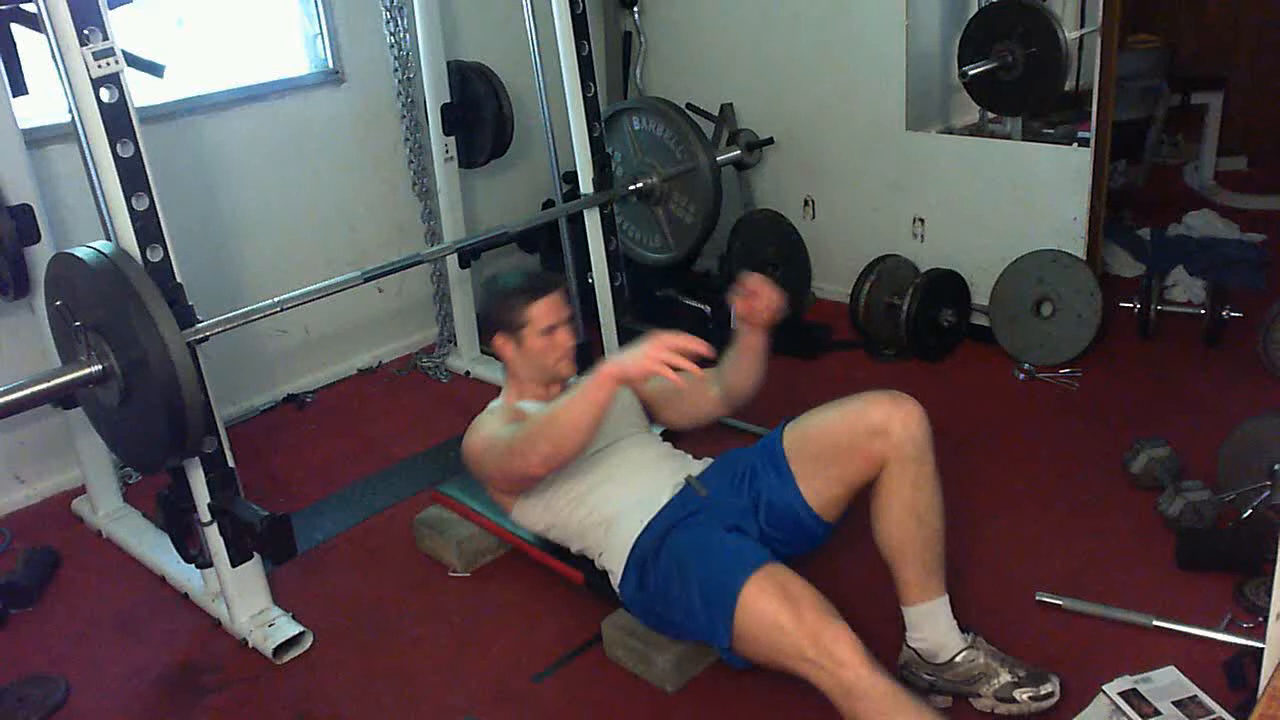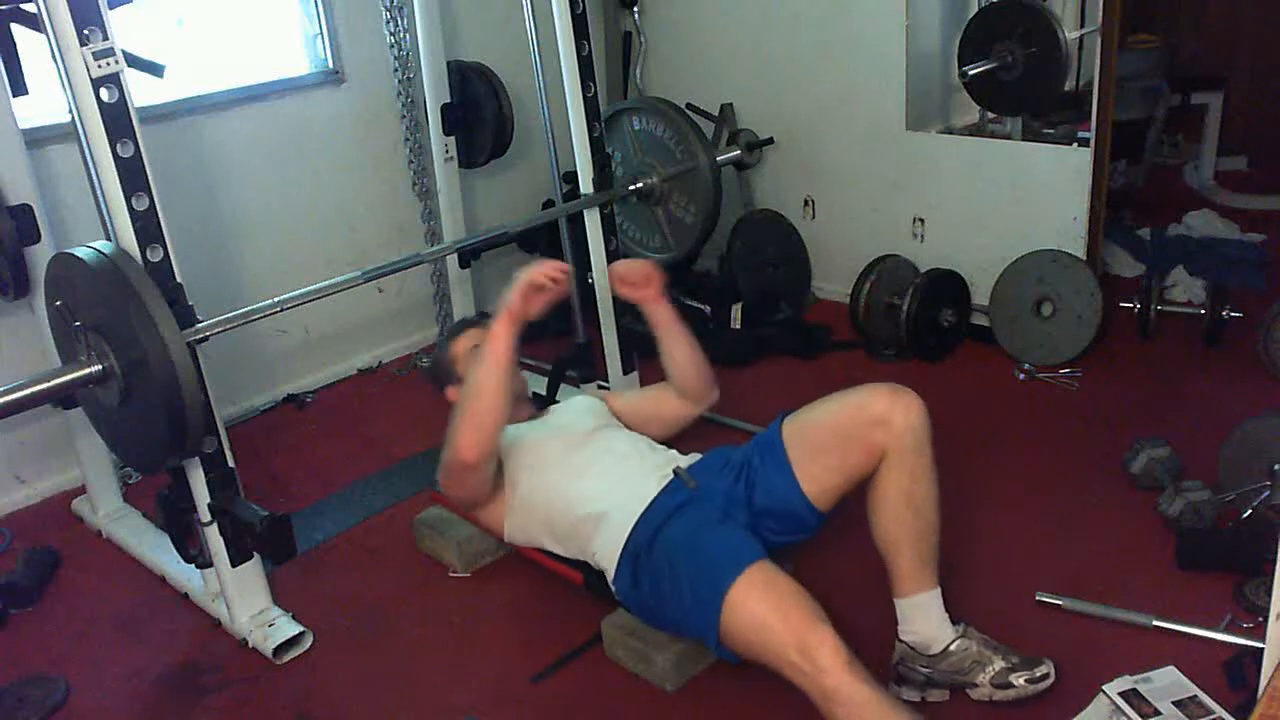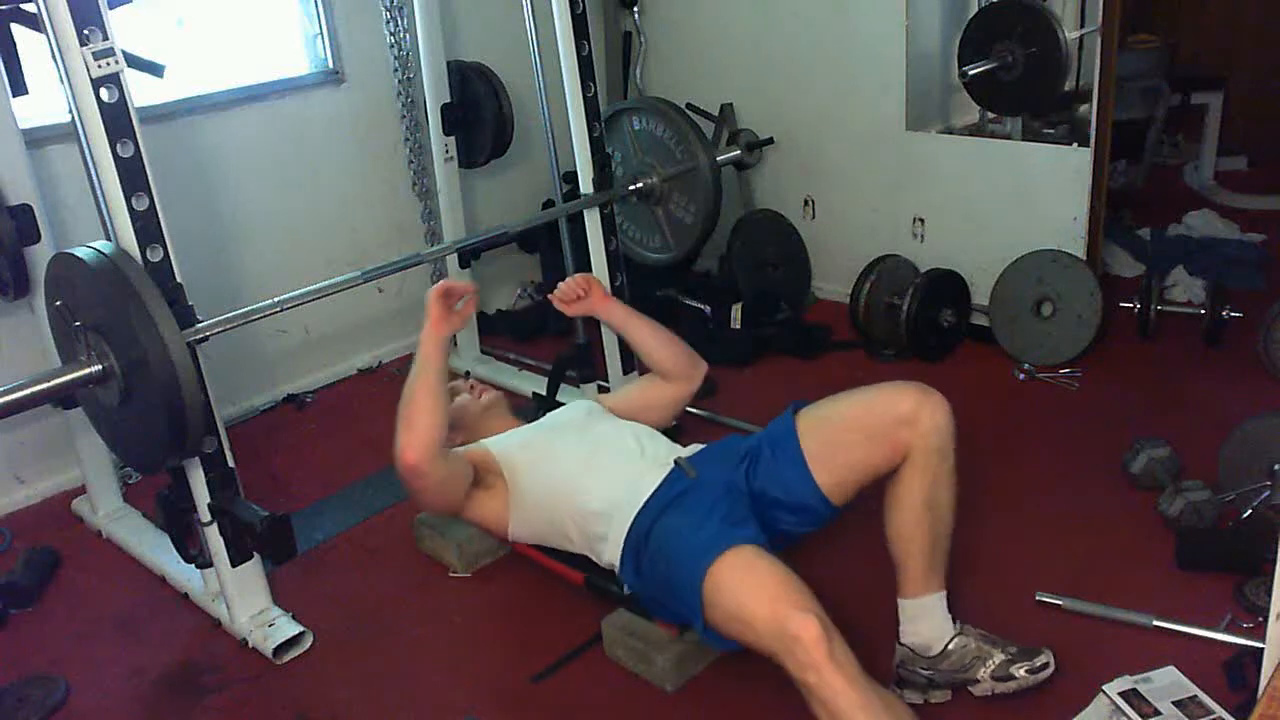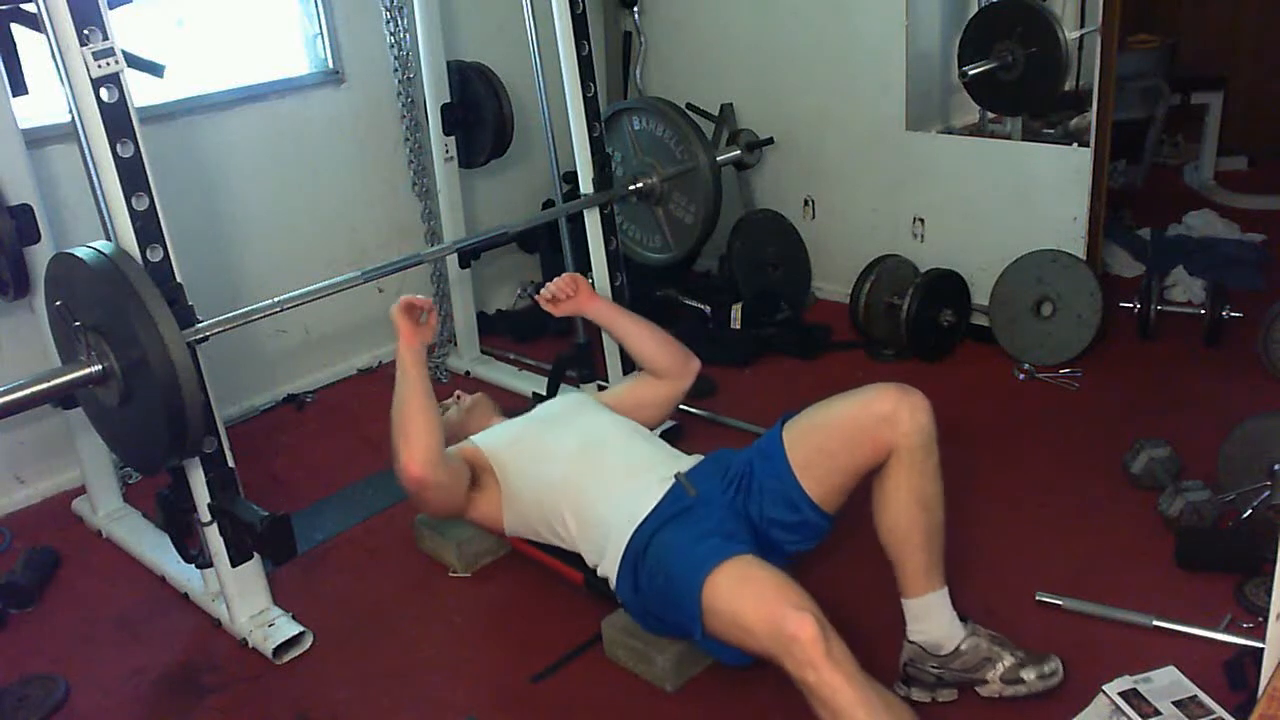
dt=0.3s
person 1, frame 1
left shoulder: (595, 389)
right shoulder: (488, 438)
left elbow: (719, 396)
right elbow: (534, 458)
left wrist: (753, 328)
right wrist: (614, 370)
left hip: (722, 486)
right hip: (659, 544)
left knee: (895, 418)
right knee: (836, 654)
left ankle: (937, 652)
person 1, frame 2
left shoulder: (579, 407)
right shoulder: (469, 472)
left elbow: (695, 396)
right elbow: (467, 453)
left wrist: (656, 305)
right wrist: (507, 319)
left hip: (716, 480)
right hip: (652, 539)
left knee: (892, 410)
right knee: (820, 655)
left ankle: (929, 645)
person 1, frame 3
left shoulder: (579, 411)
right shoulder: (476, 471)
left elbow: (686, 376)
right elbow: (415, 458)
left wrist: (604, 308)
right wrist: (435, 336)
left hip: (725, 469)
right hip: (657, 527)
left knee: (918, 412)
right knee: (807, 638)
left ankle: (929, 648)
person 1, frame 4
left shoulder: (574, 407)
right shoulder: (472, 466)
left elbow: (679, 371)
right elbow: (418, 469)
left wrist: (593, 308)
right wrist: (410, 350)
left hip: (721, 482)
right hip: (657, 541)
left knee: (898, 410)
right knee: (802, 634)
left ankle: (936, 645)
